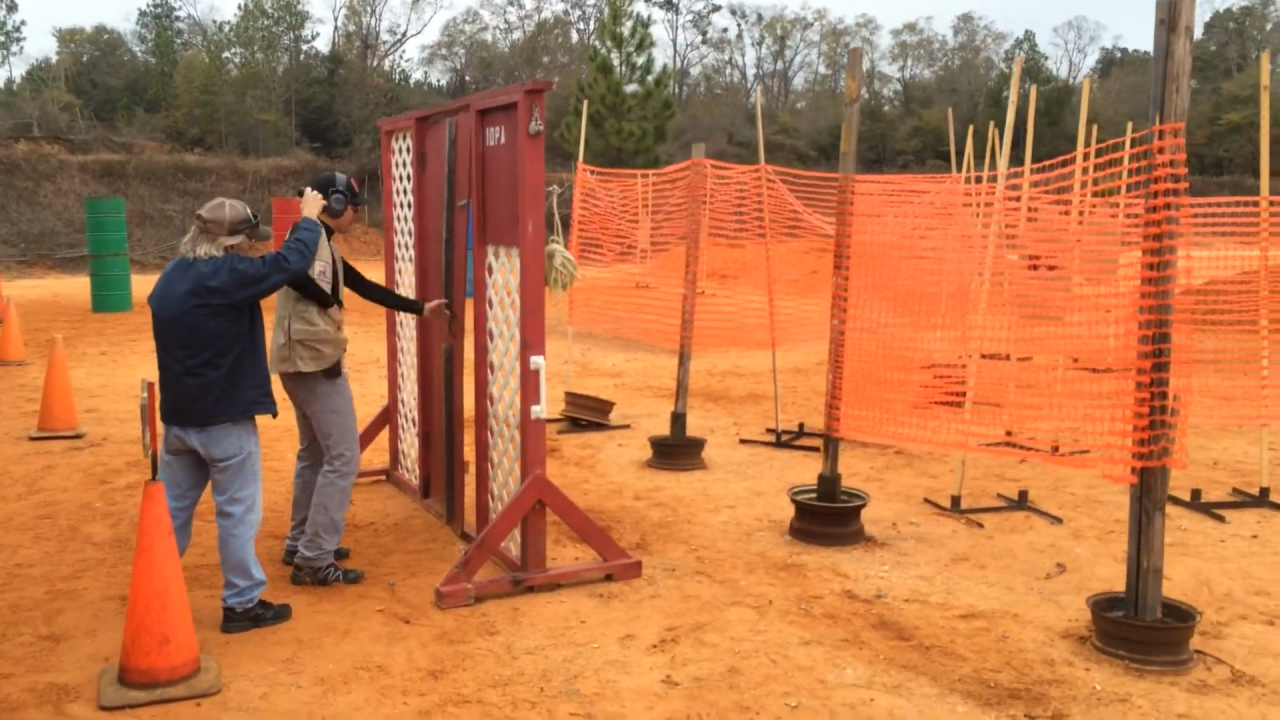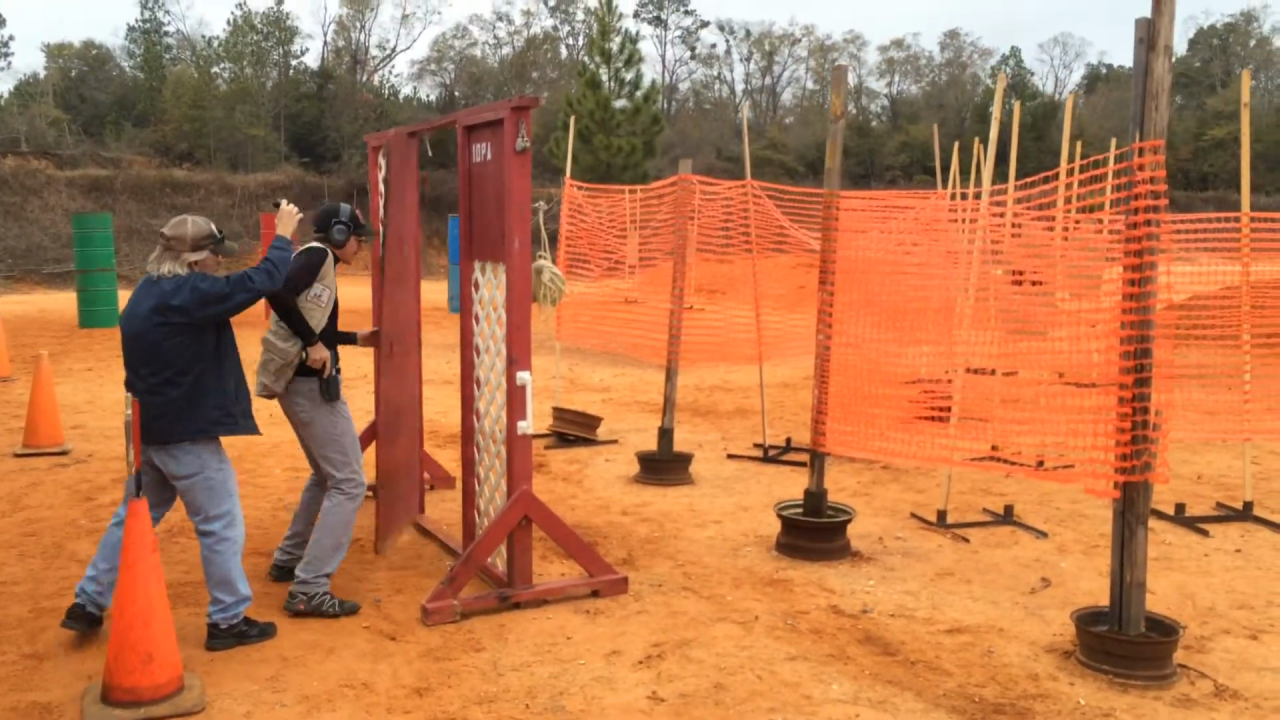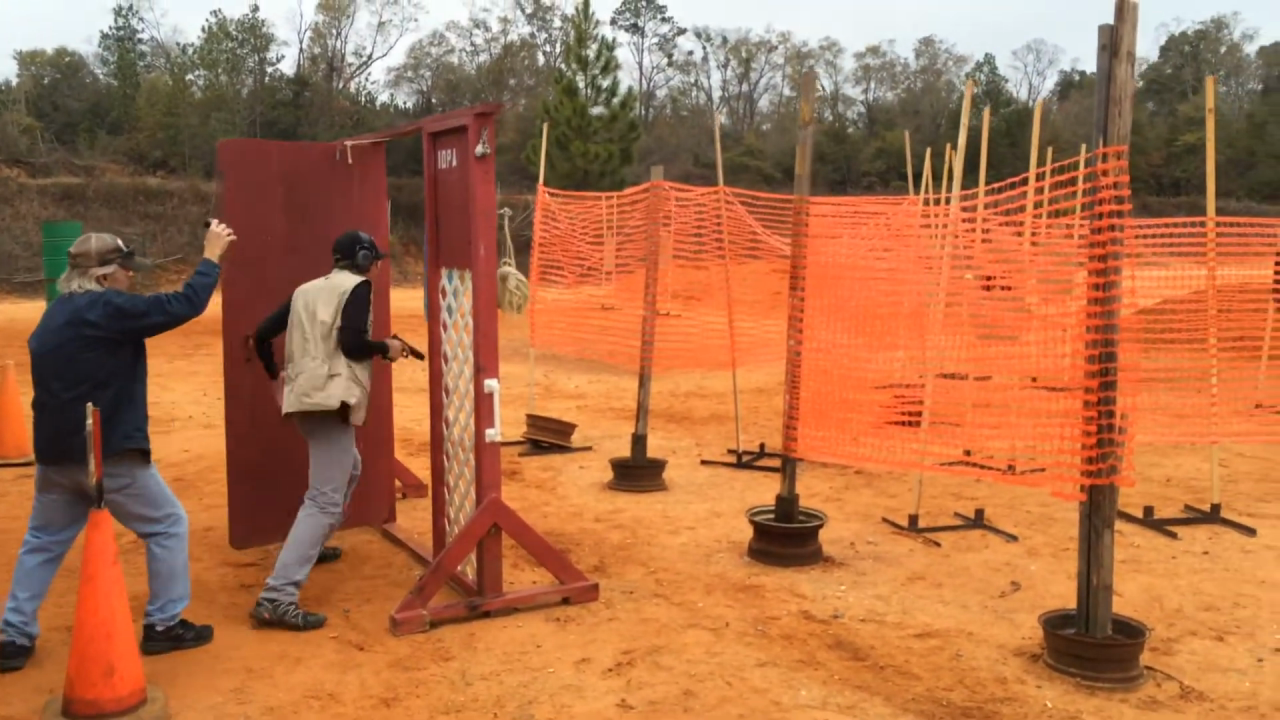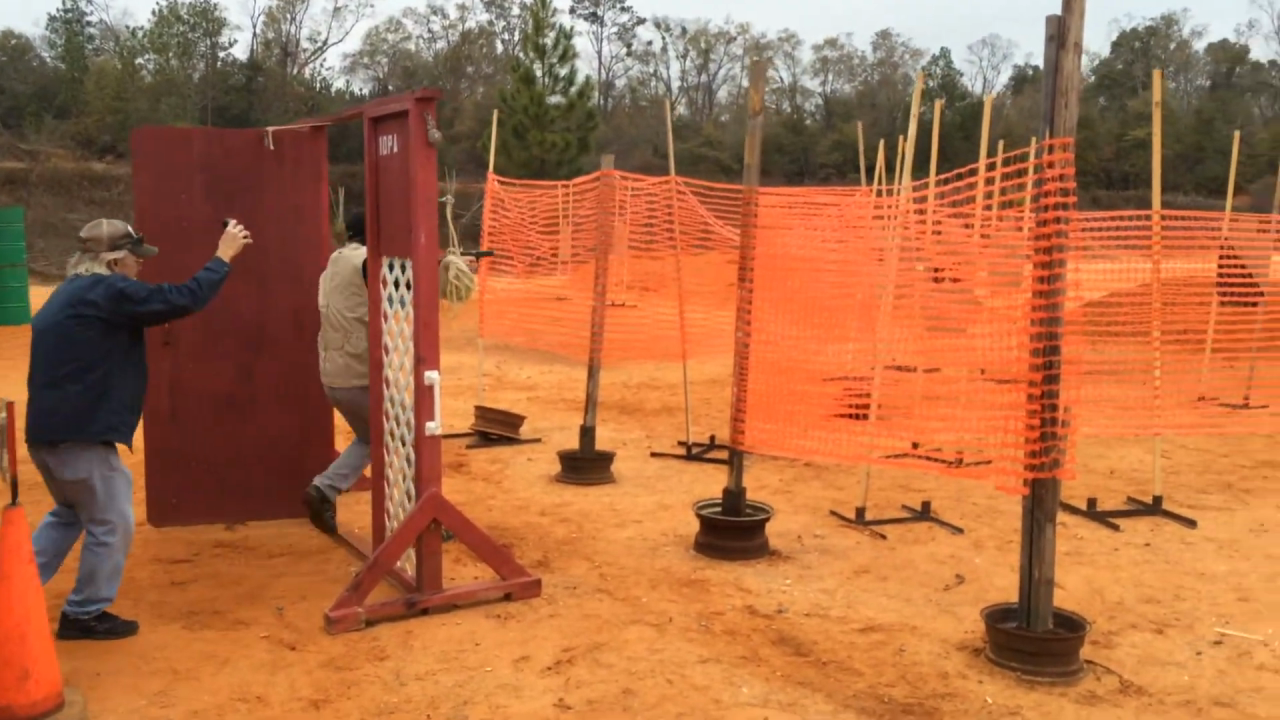
dt=0.4s
person 1, frame 1
left shoulder: (171, 276)
right shoulder: (229, 275)
right elbow: (294, 261)
right wrist: (309, 218)
left hip: (179, 417)
right hip: (225, 418)
left knee: (173, 508)
right knee: (237, 511)
right ankle: (242, 604)
person 1, frame 2
left shoulder: (144, 294)
right shoulder: (192, 294)
right elbow: (264, 279)
right wrist: (284, 234)
left hip: (146, 433)
right hip: (189, 435)
left knee: (132, 521)
right knee: (221, 525)
left ankle: (89, 604)
right ankle: (228, 621)
person 1, frame 3
left shoulder: (55, 316)
right shoulder: (111, 309)
right elbow: (186, 304)
right wrist: (212, 255)
left hip: (55, 453)
right hip: (110, 452)
left knee: (44, 542)
right knee: (168, 525)
right ankle: (164, 625)
person 1, frame 4
left shoulder: (65, 298)
right shoulder: (111, 293)
right elbow: (186, 298)
right wrist: (224, 256)
left hip: (49, 432)
right hip: (83, 434)
left knee: (70, 516)
right knee: (111, 526)
right ankle: (84, 613)
person 2, frame 1
left shoulder: (322, 242)
left elbow: (363, 286)
left wrist: (417, 307)
right wrist: (330, 304)
left hip: (307, 361)
right hip: (312, 359)
left knee: (315, 453)
right knee: (342, 458)
left ankle: (300, 544)
right ankle: (314, 560)
person 2, frame 2
left shoulder: (314, 264)
right shoulder: (316, 256)
right elbow: (277, 294)
left wrist: (354, 338)
right wrist: (313, 344)
left hip: (304, 383)
right hip: (311, 386)
left knee: (326, 474)
right knee: (348, 483)
left ankle: (289, 559)
right ankle: (308, 589)
person 2, frame 3
left shoulder: (304, 291)
right shoulder: (358, 287)
left elbow: (263, 333)
right elbow: (352, 342)
left wrist: (274, 374)
right wrist: (386, 347)
left hip: (302, 397)
right hip: (330, 400)
left knee: (349, 469)
right knee: (325, 502)
left ankle: (310, 548)
right ankle: (277, 598)
person 2, frame 4
left shoulder: (338, 260)
right shoulder: (368, 262)
left hip: (334, 376)
right hip: (364, 374)
left knee: (372, 439)
left ankle: (324, 489)
